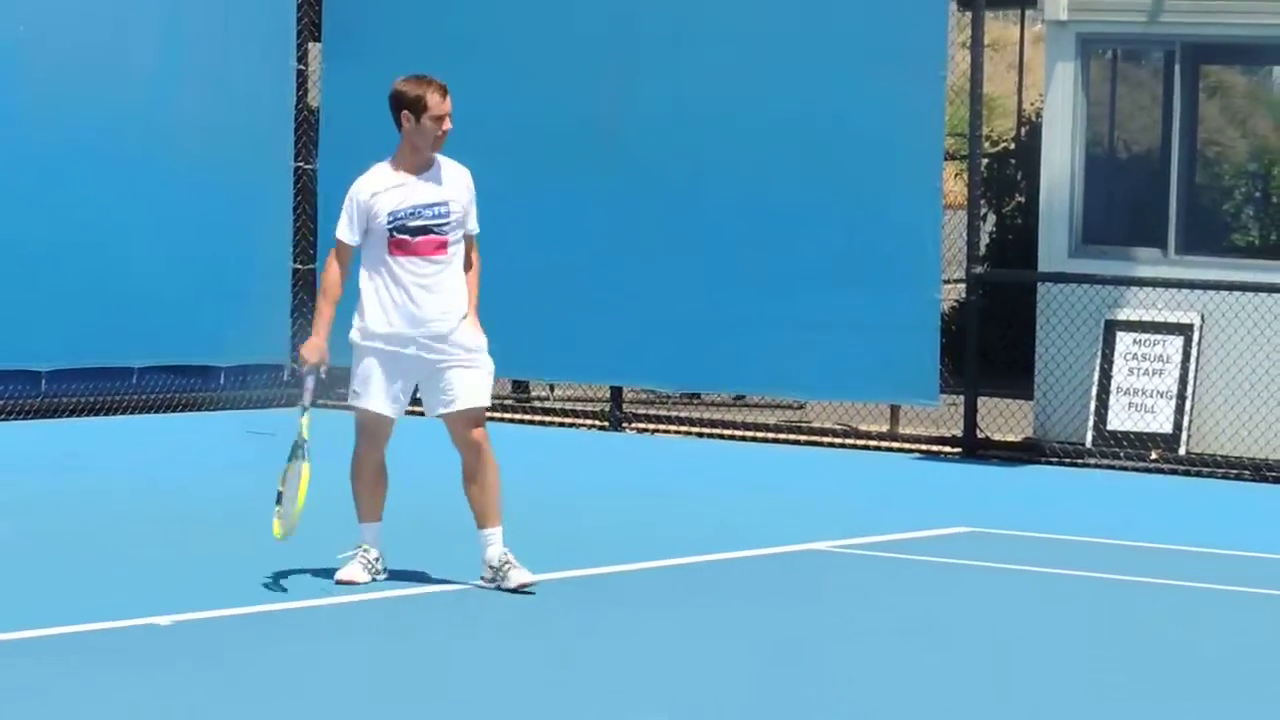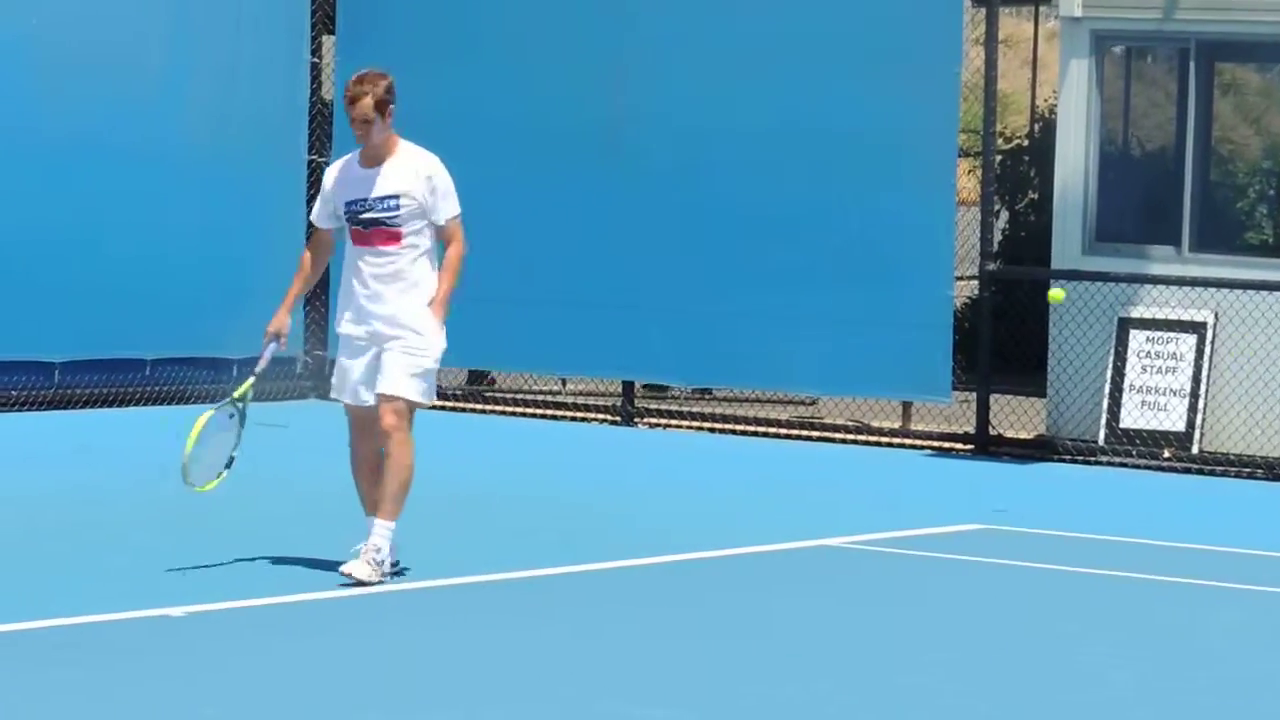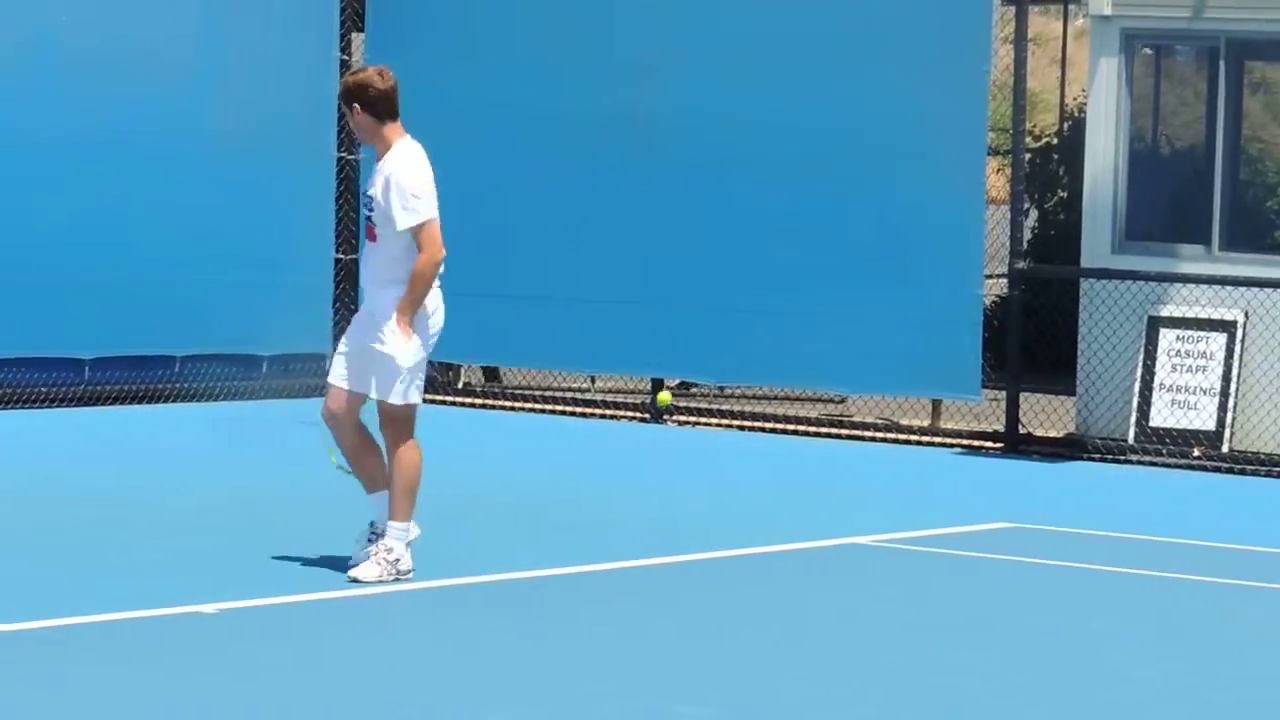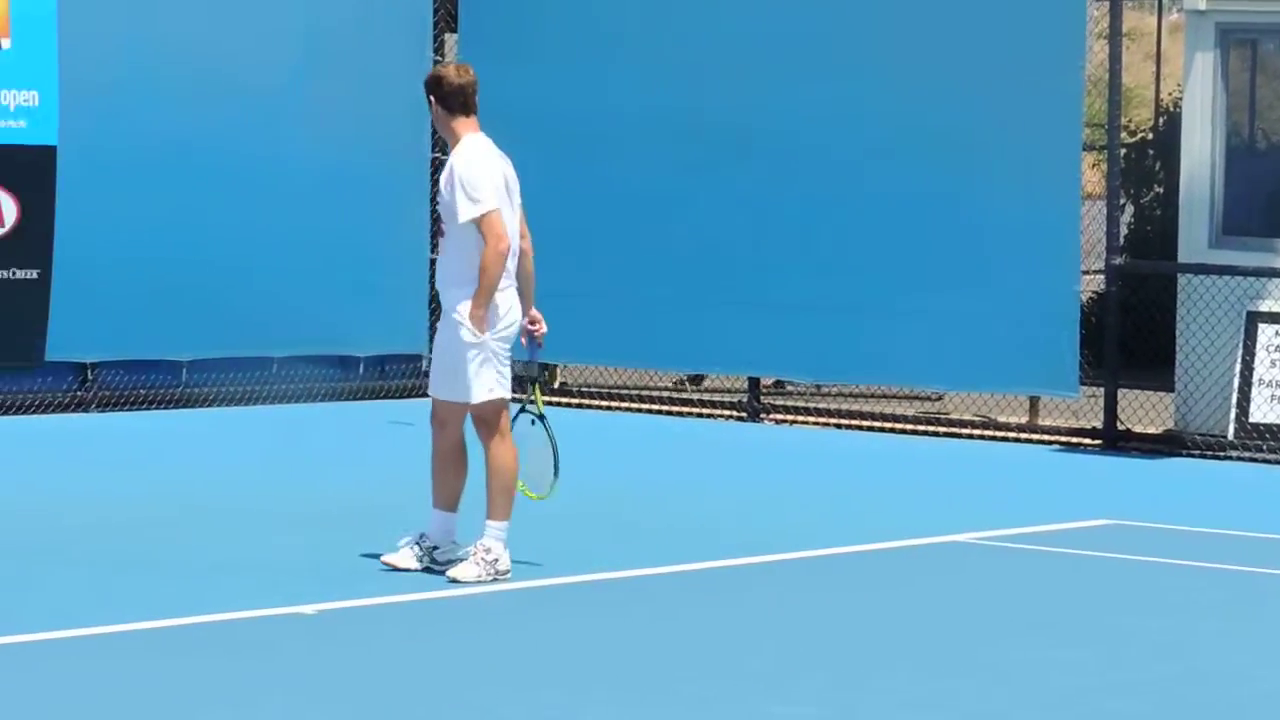
dt=0.4s
person 1, frame 1
left shoulder: (459, 179)
right shoulder: (370, 188)
right elbow: (339, 263)
left wrist: (470, 313)
right wrist: (319, 334)
left hip: (452, 338)
right hip: (383, 339)
left knee: (475, 442)
right knee: (369, 441)
left ankle: (496, 557)
right ankle: (369, 549)
person 1, frame 2
left shoulder: (425, 169)
right shoulder: (337, 175)
left elbow: (455, 244)
right elbow: (318, 247)
left wrist: (435, 309)
right wrist: (286, 308)
left hip: (409, 320)
right hip: (356, 323)
left knee: (392, 426)
right knee: (361, 432)
left ankle: (380, 545)
right ankle: (377, 542)
person 1, frame 3
left shoulder: (403, 169)
right shoulder: (390, 162)
left elbow: (431, 252)
left wrist: (406, 316)
left hip: (401, 318)
right hip: (373, 314)
left knee: (397, 427)
right knee: (338, 411)
left ankle: (396, 548)
right ankle: (390, 520)
person 1, frame 4
left shoulder: (467, 163)
right shoulder: (487, 157)
left elbow: (500, 242)
right elbow: (522, 240)
left wrist: (480, 310)
right wrist: (528, 307)
left hip: (476, 316)
right hip: (459, 315)
left knee: (490, 425)
right knee: (445, 423)
left ankle: (495, 549)
right ankle: (437, 541)
